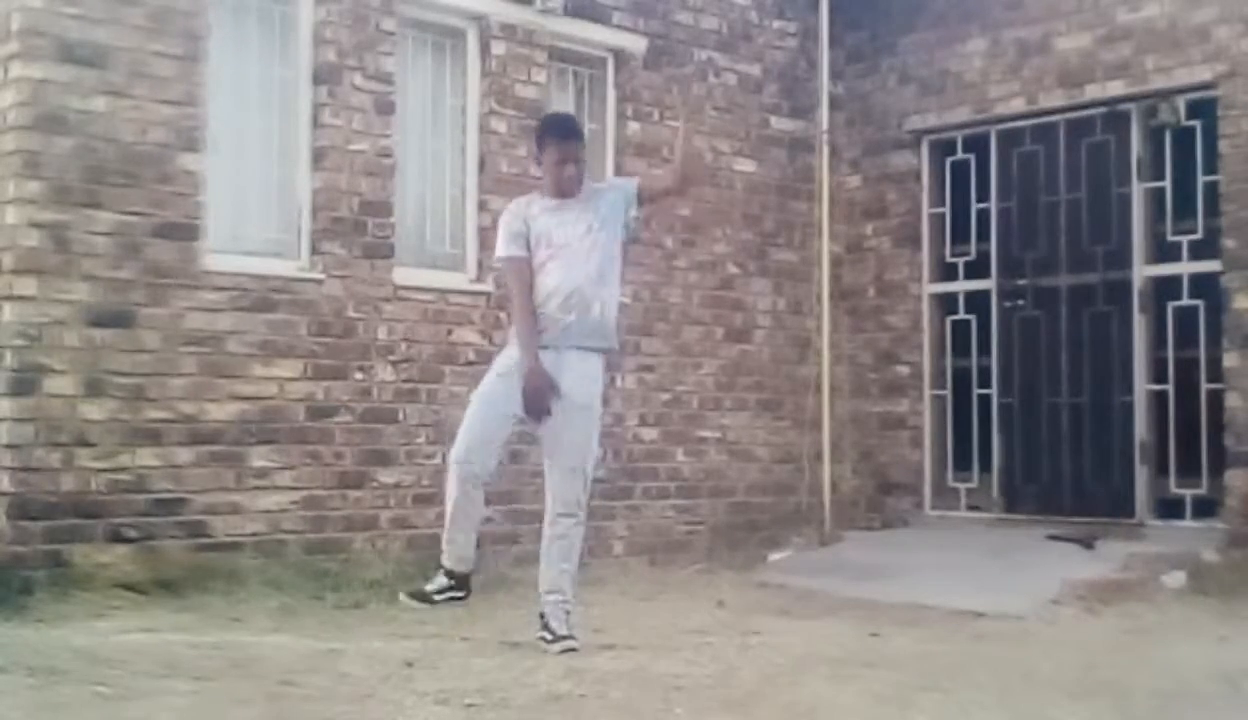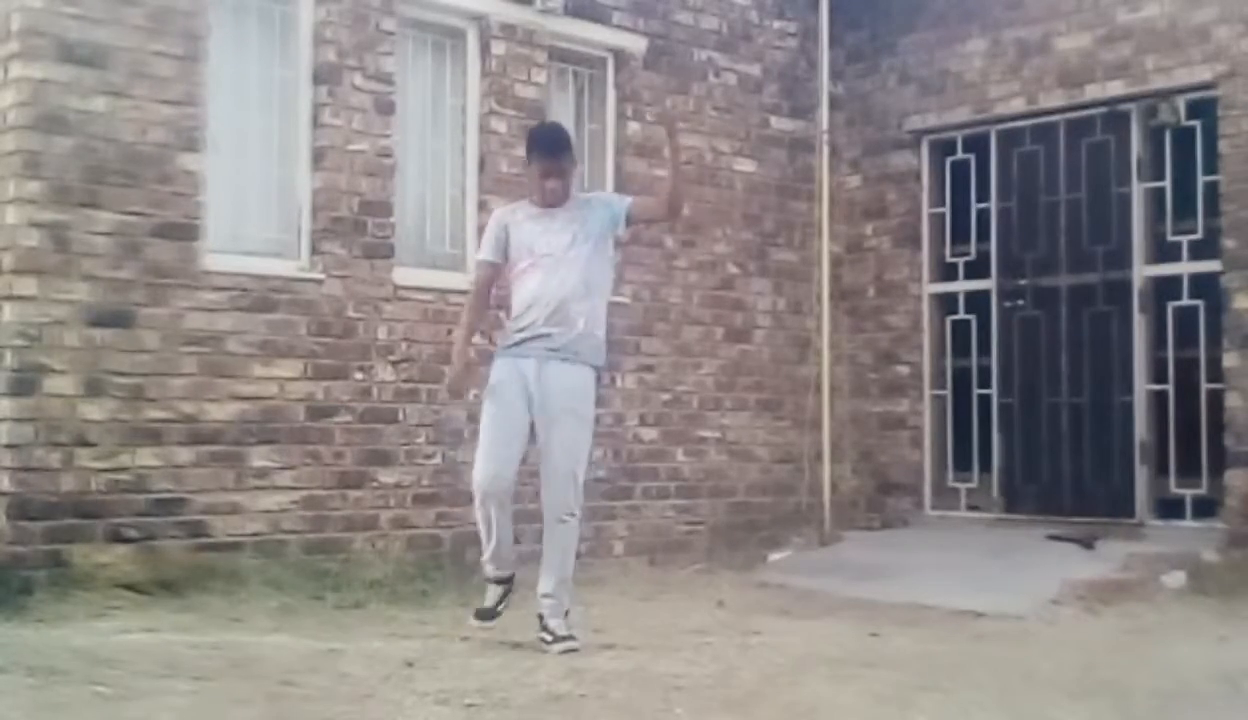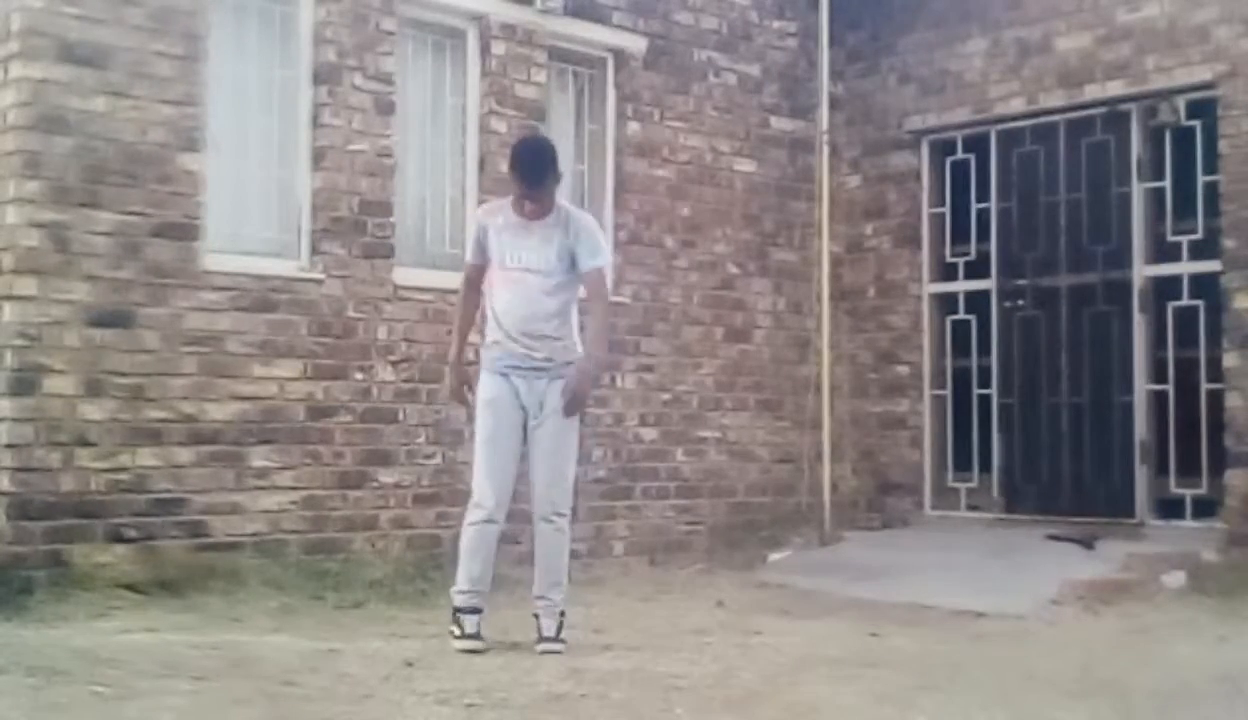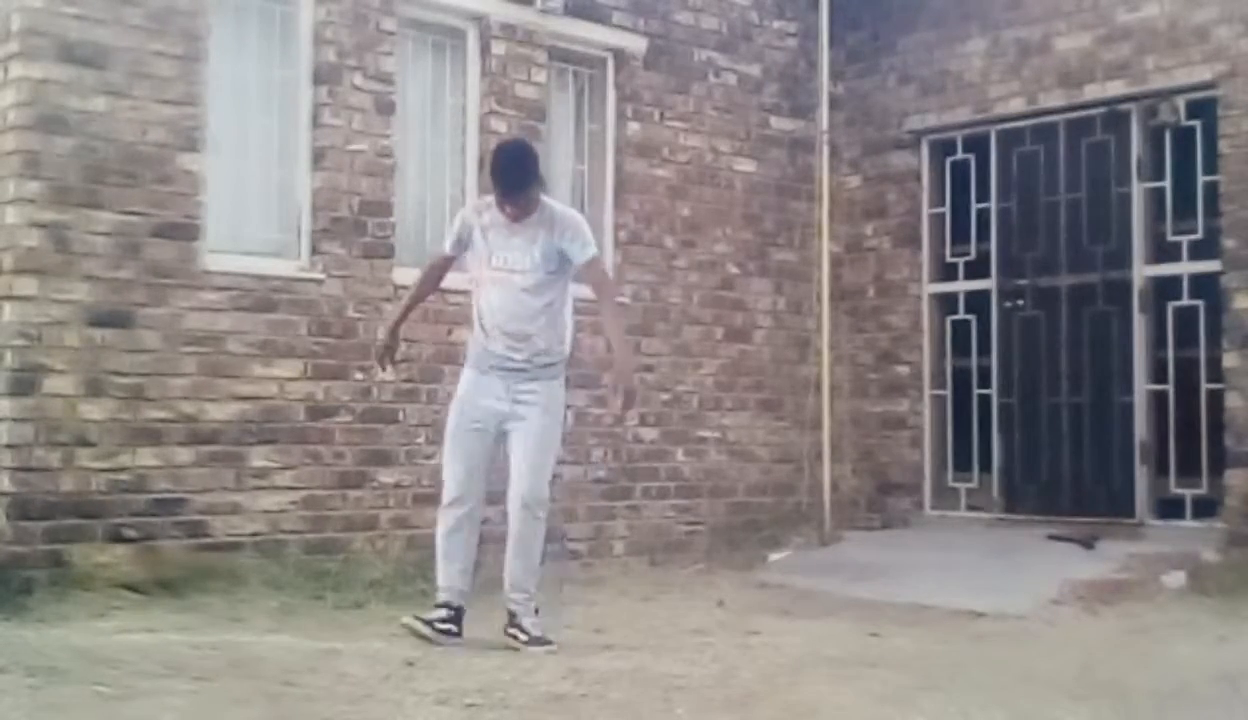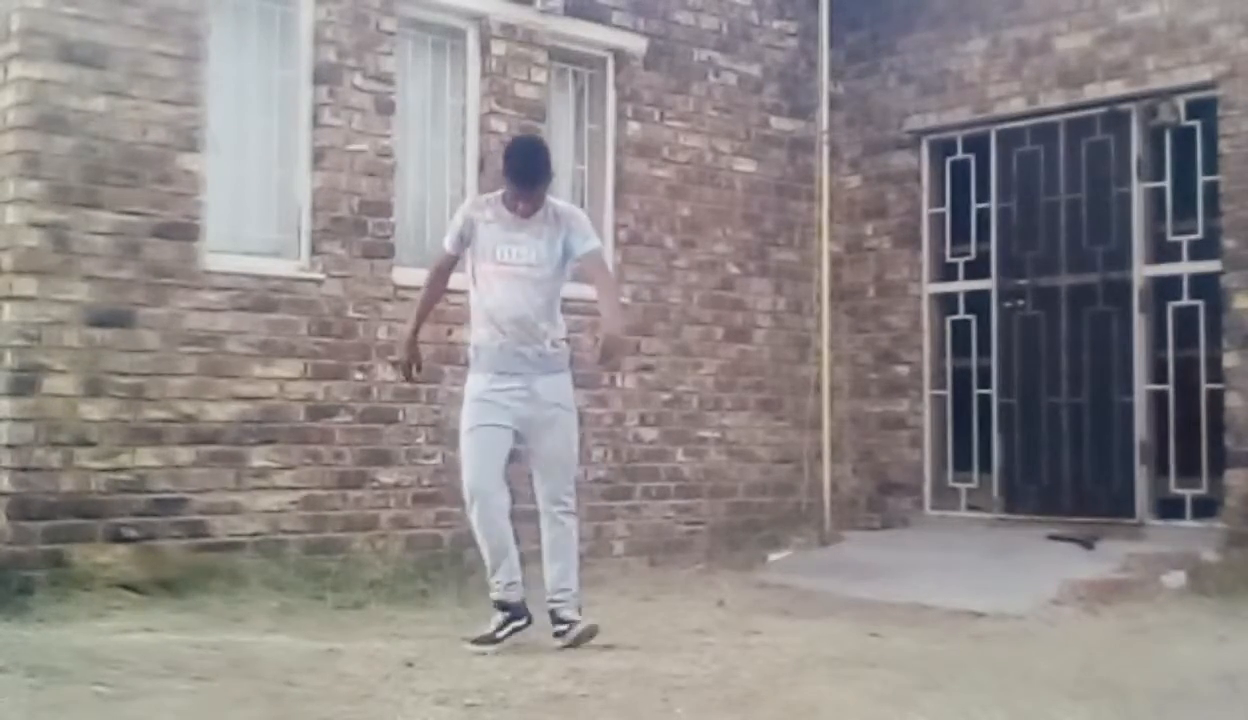
dt=0.4s
person 1, frame 1
left shoulder: (612, 198)
right shoulder: (519, 215)
left elbow: (679, 180)
right elbow: (520, 294)
left wrist: (684, 118)
right wrist: (531, 364)
left hip: (582, 360)
right hip: (525, 354)
left knee: (568, 494)
right knee: (467, 457)
left ankle: (554, 611)
right ankle: (455, 571)
person 1, frame 2
left shoulder: (602, 210)
right shoulder: (507, 220)
left elbow: (668, 209)
right elbow: (482, 289)
left wrist: (671, 145)
right wrist: (460, 350)
left hip: (574, 367)
right hip: (514, 361)
left knee: (564, 496)
right knee: (490, 479)
left ankle: (553, 611)
right ankle: (498, 572)
person 1, frame 3
left shoulder: (580, 228)
right shoulder: (488, 219)
left elbow: (597, 303)
right elbow: (471, 289)
left wrist: (589, 370)
right wrist: (457, 358)
left hip: (557, 377)
right hip: (499, 373)
left knee: (552, 502)
right knee: (488, 496)
left ankle: (550, 612)
right ankle: (467, 608)
person 1, frame 4
left shoulder: (566, 225)
right shoulder: (474, 217)
left elbow: (605, 290)
right elbow: (437, 270)
left wrist: (622, 358)
right wrist: (395, 325)
left hip: (541, 379)
right hip: (482, 371)
left knee: (527, 496)
right knee: (460, 490)
left ankle: (522, 611)
right ankle: (448, 606)
person 1, frame 5
left shoulder: (568, 221)
right shoulder: (474, 214)
left elbow: (600, 275)
right elbow: (441, 272)
left wrist: (613, 324)
right wrist: (412, 336)
left hip: (549, 371)
right hip: (491, 371)
left knee: (558, 495)
right knee: (480, 483)
left ankle: (565, 608)
right ankle: (508, 599)
